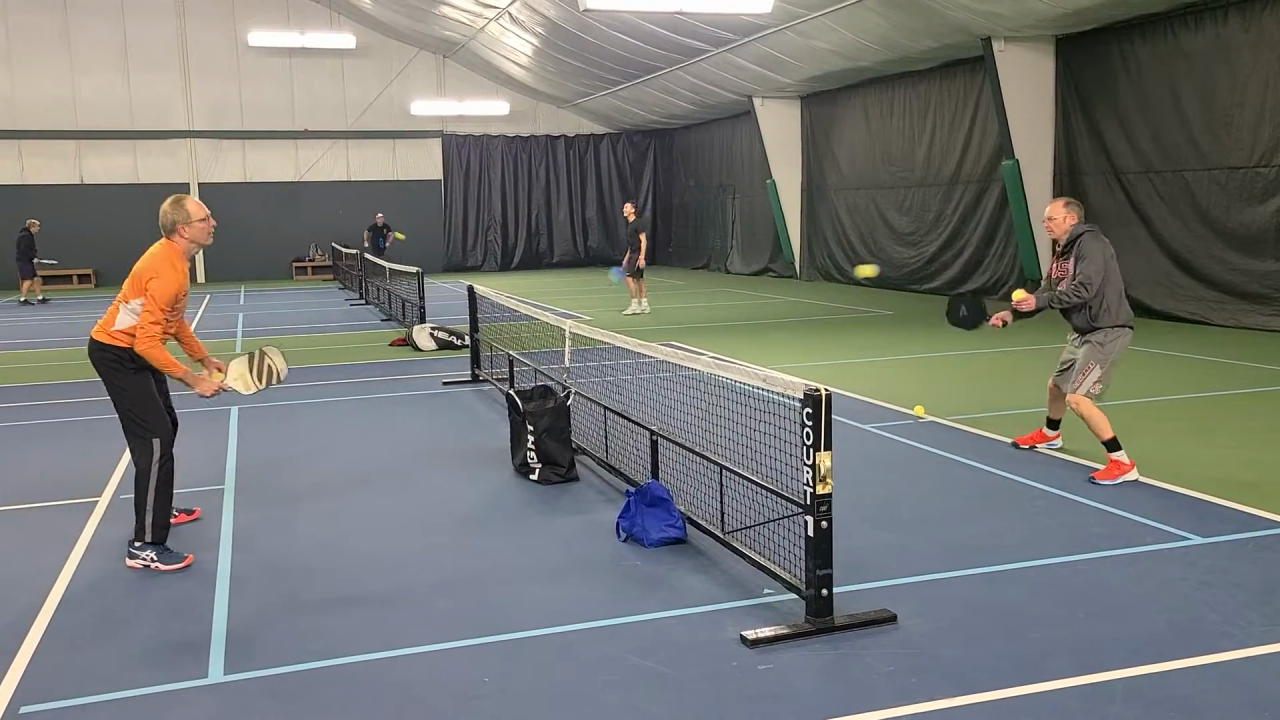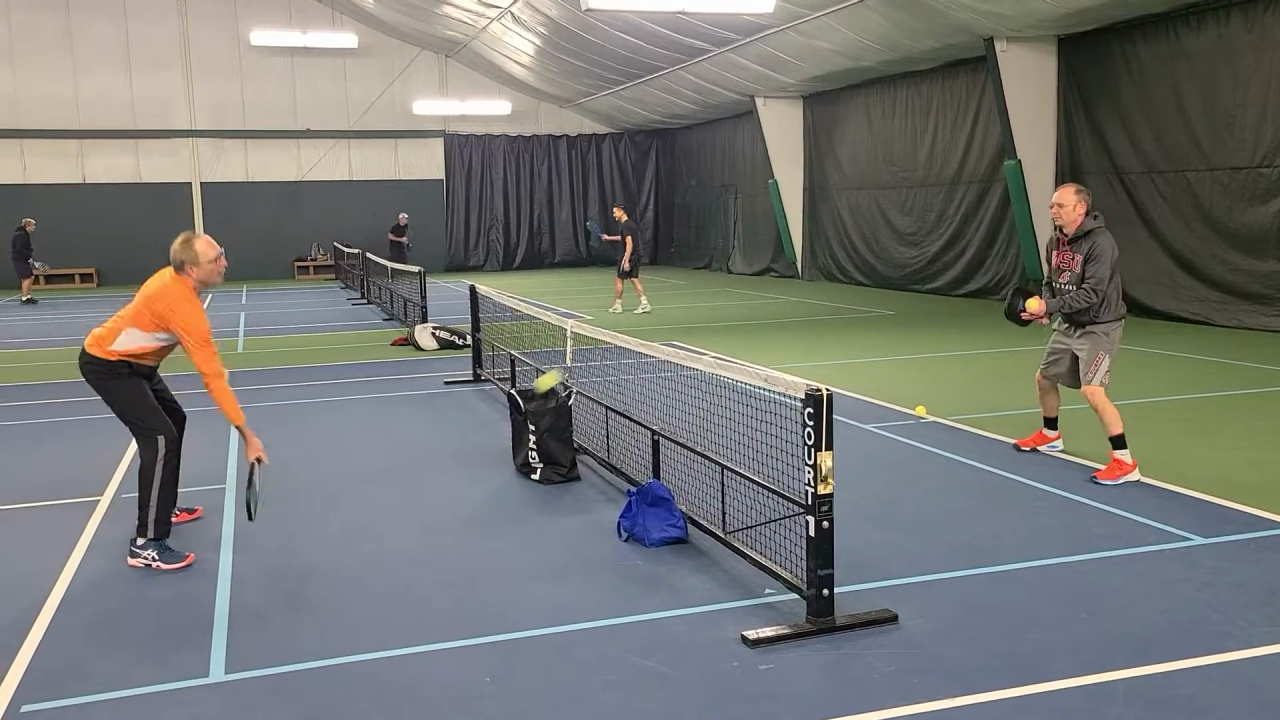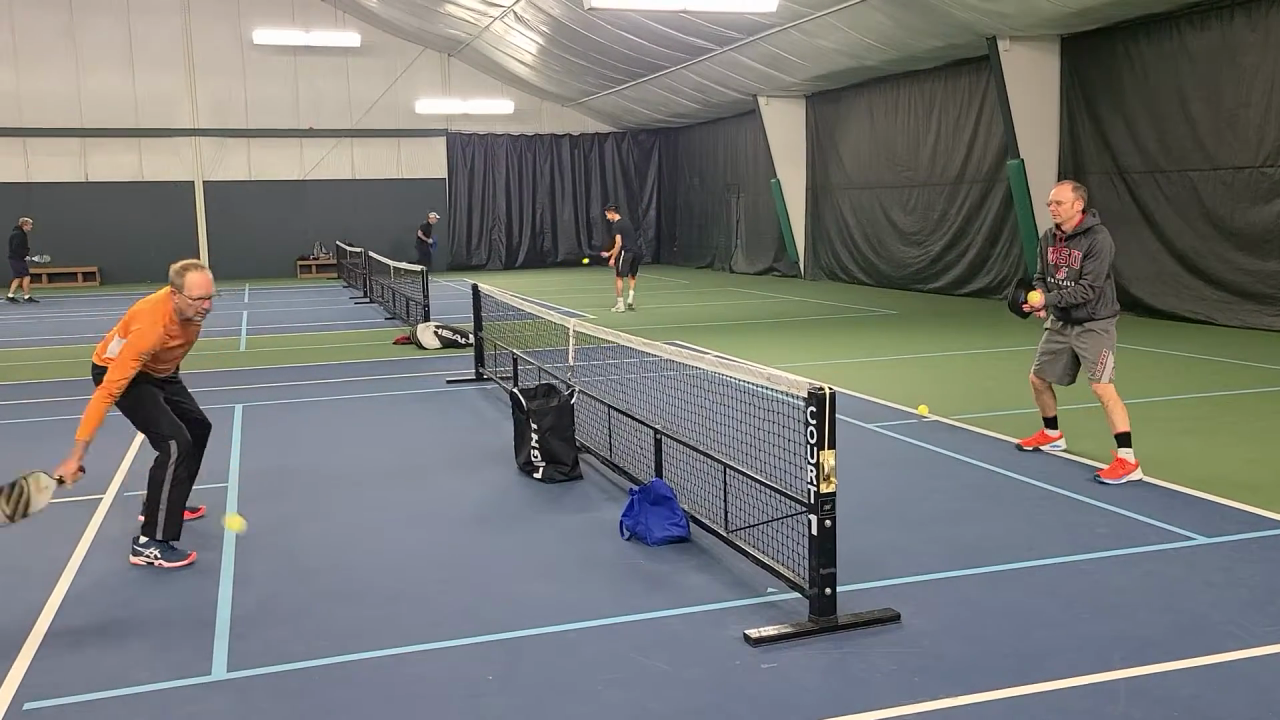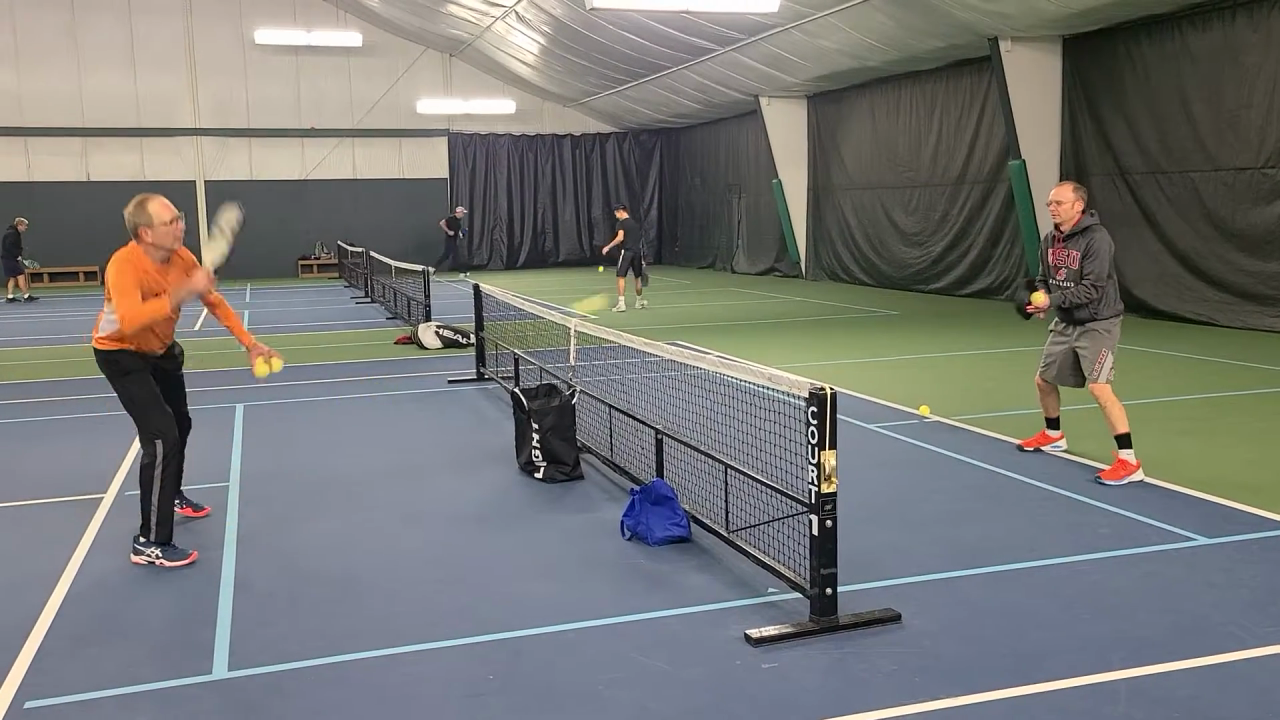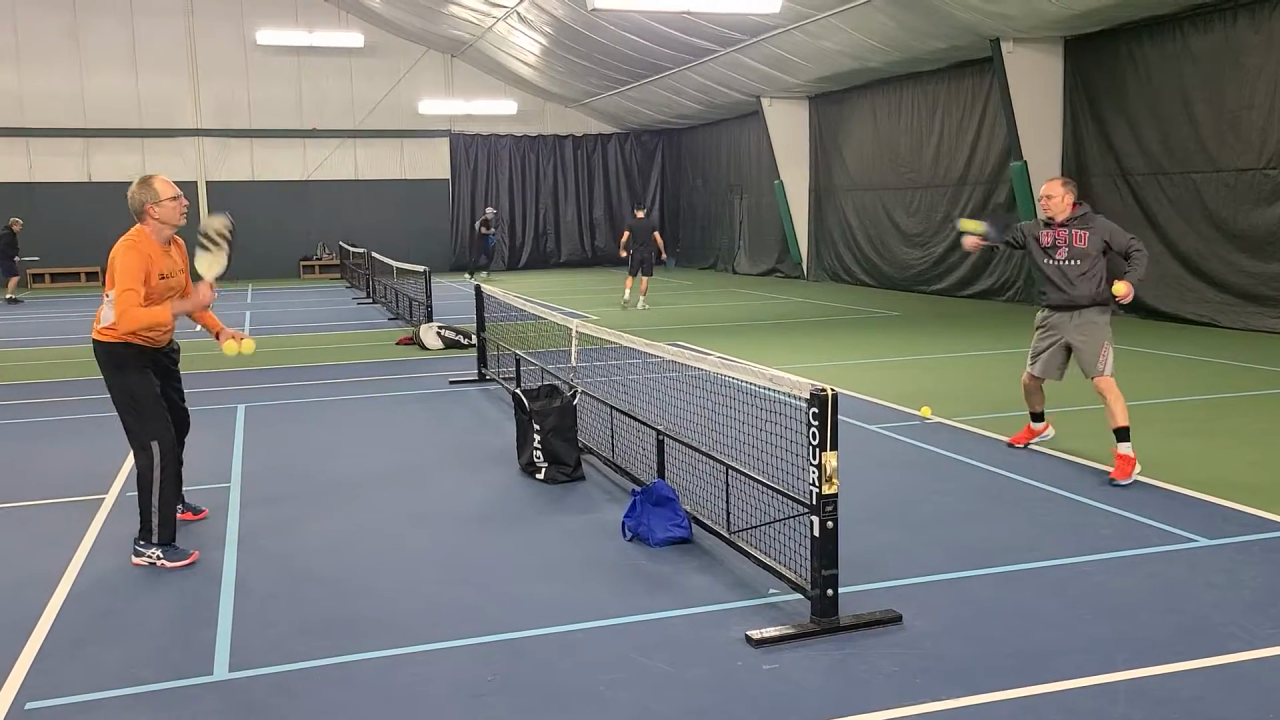
dt=0.3s
person 1, frame 1
left shoulder: (172, 255)
right shoulder: (167, 271)
left elbow: (174, 318)
right elbow: (147, 344)
left wrist: (203, 357)
right wrist: (193, 380)
left hip: (132, 349)
right hip: (118, 353)
left knee: (165, 427)
right knee: (155, 441)
left ankle: (158, 508)
right ankle: (144, 545)
person 1, frame 2
left shoulder: (176, 276)
right shoulder: (185, 307)
right elbow: (214, 378)
right wrist: (247, 434)
left hip: (129, 360)
right hip: (106, 364)
left knee: (174, 421)
right knee: (159, 439)
left ankle: (163, 506)
right ankle: (146, 545)
person 1, frame 3
left shoulder: (191, 307)
right shoulder: (151, 325)
right elbow: (109, 391)
right wrist: (77, 454)
right hip: (119, 373)
left knee: (198, 427)
right knee: (176, 442)
left ankle: (161, 506)
right ankle: (149, 543)
person 1, frame 4
left shoulder: (182, 258)
right shoulder: (124, 266)
left elbow: (214, 302)
right elbow: (131, 319)
left wrist: (249, 341)
right wrist: (182, 292)
left hip: (162, 351)
right hip: (121, 354)
left knee: (179, 427)
right knee: (160, 438)
left ankle: (171, 496)
right ankle: (150, 544)
person 1, frame 5
left shoulder: (177, 245)
right shoulder: (130, 251)
left elbow: (186, 298)
right elbow: (128, 319)
left wrist: (219, 330)
right wrist: (184, 306)
left hip: (159, 347)
right hip: (122, 350)
left knee: (177, 426)
right knee: (154, 441)
left ankle: (170, 501)
right ankle: (150, 544)
person 2, frame 1
left shoulder: (1090, 243)
right shoulder: (1062, 255)
left elbow: (1085, 290)
right elbow: (1049, 296)
left wrist: (1038, 300)
right wrist: (1012, 313)
left hip: (1106, 333)
right hip: (1083, 333)
left knee: (1077, 399)
right knee: (1056, 386)
left ankle: (1122, 462)
right ankle: (1050, 434)
person 2, frame 2
left shoulder: (1100, 242)
right shoulder: (1055, 242)
left elbow: (1092, 293)
right elbow: (1050, 283)
left wrist: (1051, 306)
right wrist: (1043, 308)
left hip: (1099, 327)
right hip: (1067, 326)
left knee: (1092, 391)
right knee: (1044, 380)
left ankle: (1125, 462)
right ankle: (1050, 435)
person 2, frame 3
left shoulder: (1098, 239)
right shoulder: (1049, 238)
left elbow: (1088, 289)
right elbow: (1041, 277)
left wrist: (1048, 300)
right wrist: (1040, 300)
left hip: (1095, 325)
right hip: (1060, 323)
left knee: (1103, 389)
right knee: (1038, 379)
left ankle: (1128, 461)
right ankle: (1052, 435)
person 2, frame 4
left shoulder: (1095, 237)
right shoulder: (1050, 240)
left elbow: (1095, 287)
right elbow: (1044, 278)
left wrist: (1051, 300)
right wrist: (1040, 301)
left hip: (1098, 324)
right hip: (1065, 324)
left knee: (1100, 389)
right knee: (1044, 381)
left ankle: (1128, 461)
right ankle: (1053, 436)
person 2, frame 5
left shoulder: (1096, 225)
right shoulder: (1034, 229)
left elbow: (1137, 251)
right elbow: (1000, 235)
left wrist: (1129, 281)
right wrist: (975, 238)
left hip: (1090, 316)
right hip: (1051, 317)
left knee: (1104, 382)
right knee: (1031, 378)
left ankle: (1126, 455)
right ankle: (1039, 426)
